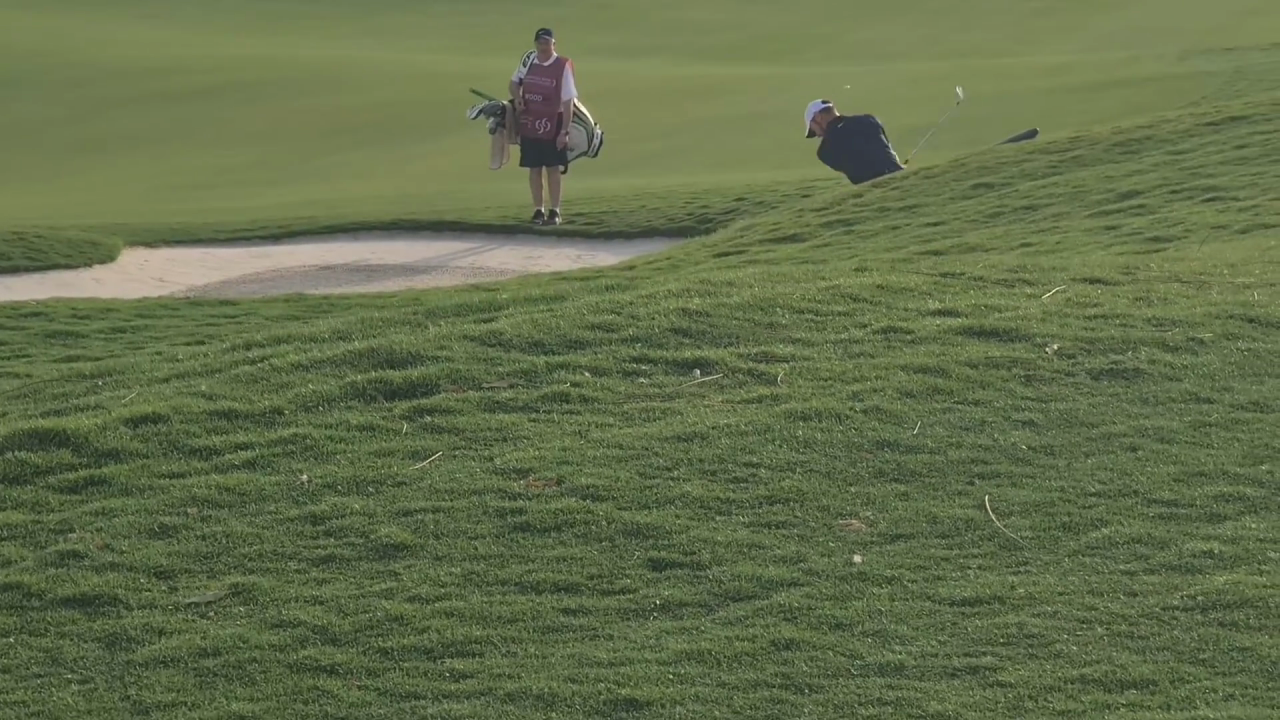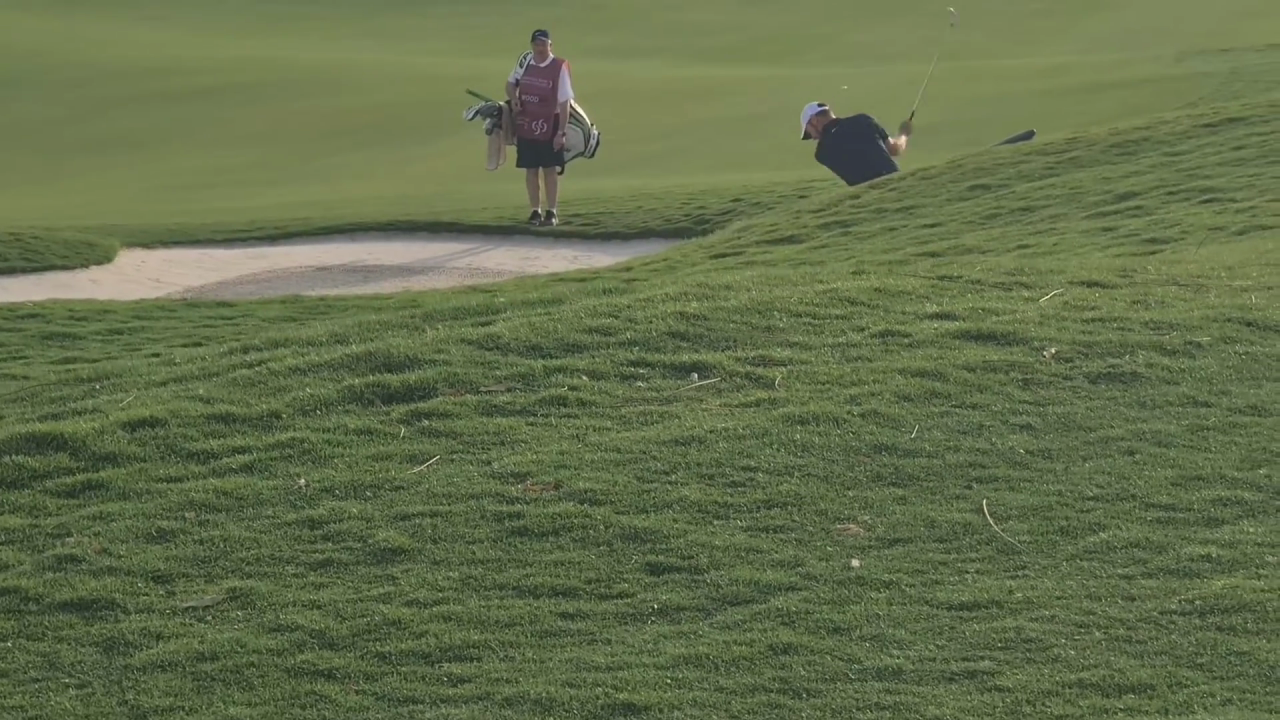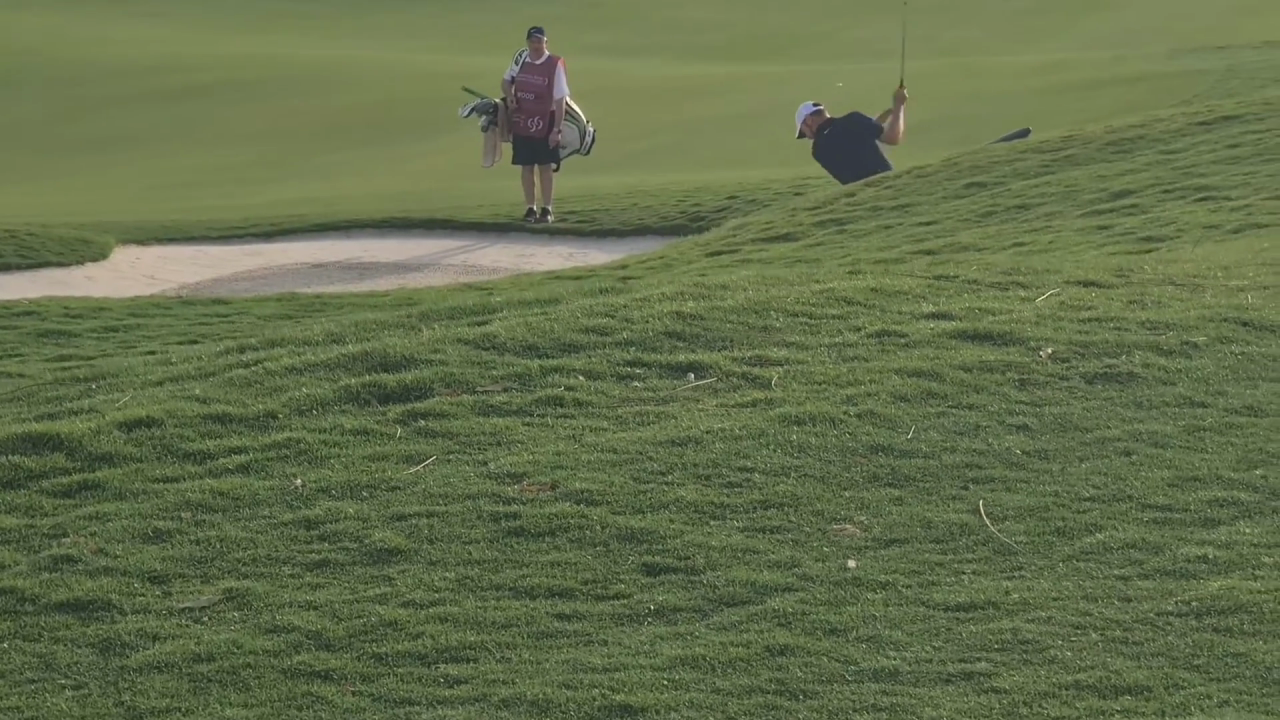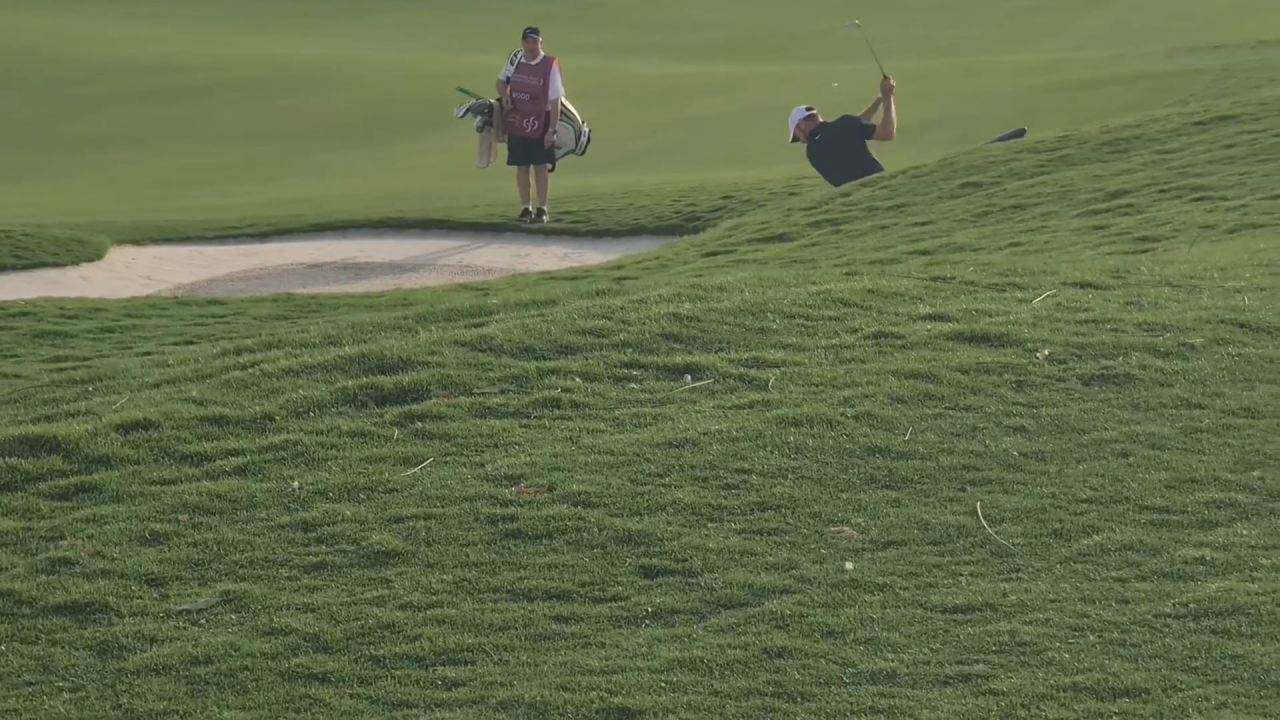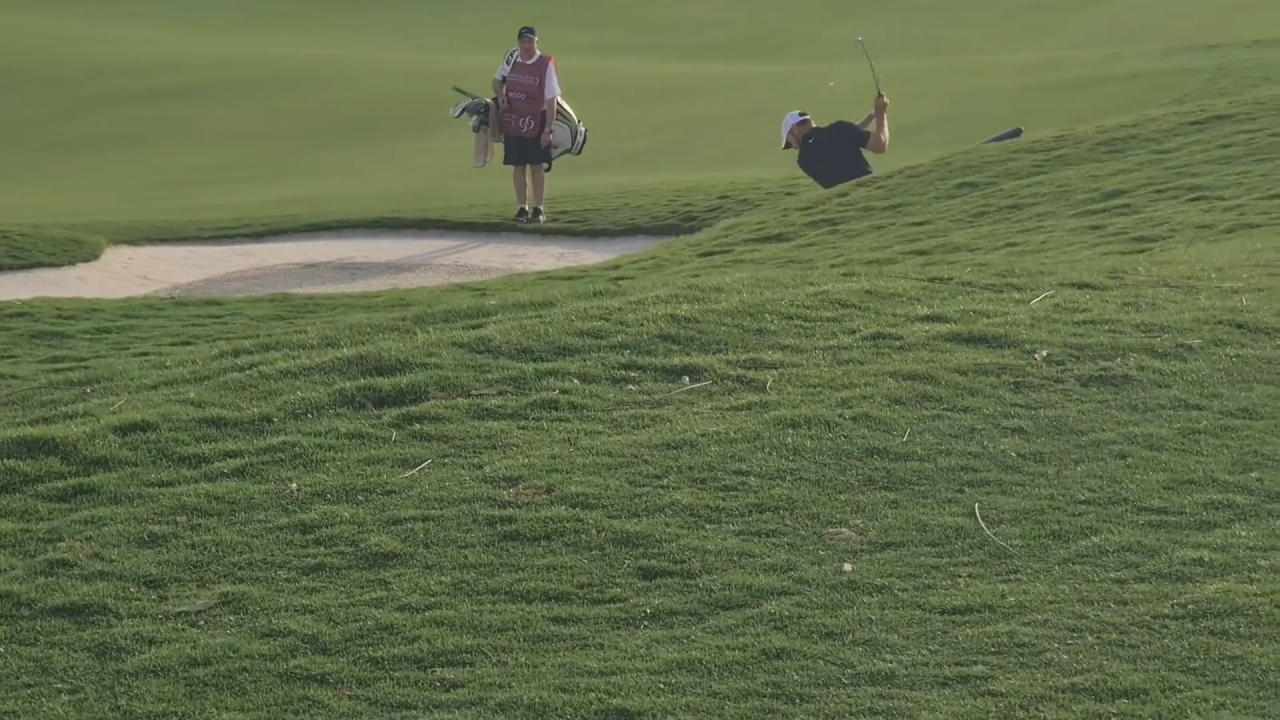
dt=0.1s
person 1, frame 1
left shoulder: (563, 65)
right shoulder: (528, 60)
left elbow: (568, 101)
right elbow: (514, 82)
left wrist: (564, 131)
right wrist: (517, 96)
left hip: (551, 124)
right hip: (528, 123)
left knee: (553, 169)
right knee: (534, 169)
left ankle: (555, 211)
right ankle: (538, 210)
person 1, frame 2
left shoulder: (559, 66)
right shoulder: (525, 60)
left elbow: (564, 102)
right elbow: (511, 83)
left wrist: (561, 132)
right wrist: (513, 97)
left hip: (548, 125)
right hip: (525, 124)
left knee: (549, 169)
right knee: (531, 170)
left ankle: (552, 212)
right ankle: (535, 211)
person 1, frame 3
left shoulder: (555, 64)
right shoulder: (520, 58)
left elbow: (560, 99)
right elbow: (507, 80)
left wrist: (557, 129)
right wrist: (509, 95)
left hip: (544, 123)
right hip: (521, 121)
left knee: (545, 167)
right knee: (526, 167)
left ankle: (547, 209)
right ankle: (531, 208)
person 1, frame 4
left shoulder: (550, 64)
right shoulder: (516, 59)
left elbow: (555, 99)
right elbow: (502, 81)
left wrist: (552, 129)
right wrist: (504, 95)
left hip: (539, 123)
right hip: (516, 122)
left knee: (540, 167)
right knee: (522, 167)
left ankle: (542, 209)
right ankle: (526, 208)
person 1, frame 5
left shoulder: (546, 64)
right shoulder: (512, 58)
left elbow: (551, 99)
right elbow: (498, 80)
left wrist: (548, 129)
right wrist: (500, 95)
left hip: (535, 122)
right hip: (512, 121)
left knee: (537, 167)
right knee: (518, 166)
left ankle: (539, 209)
right ankle: (522, 208)
